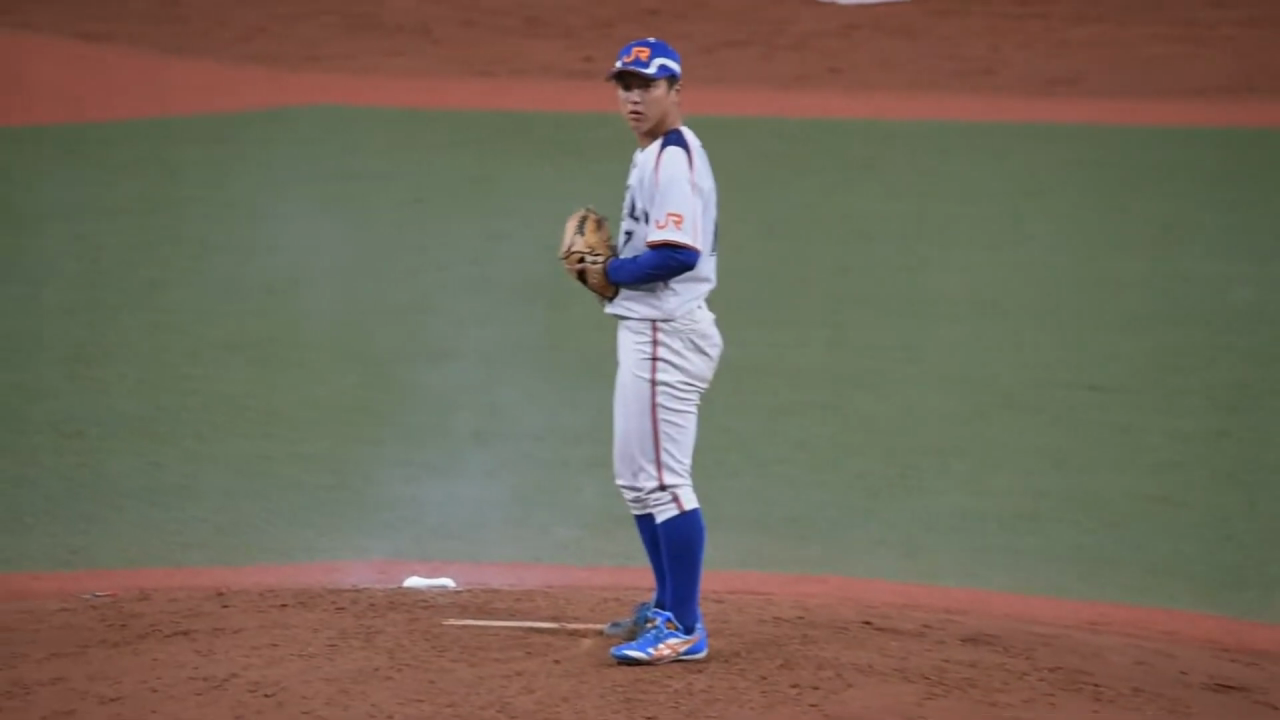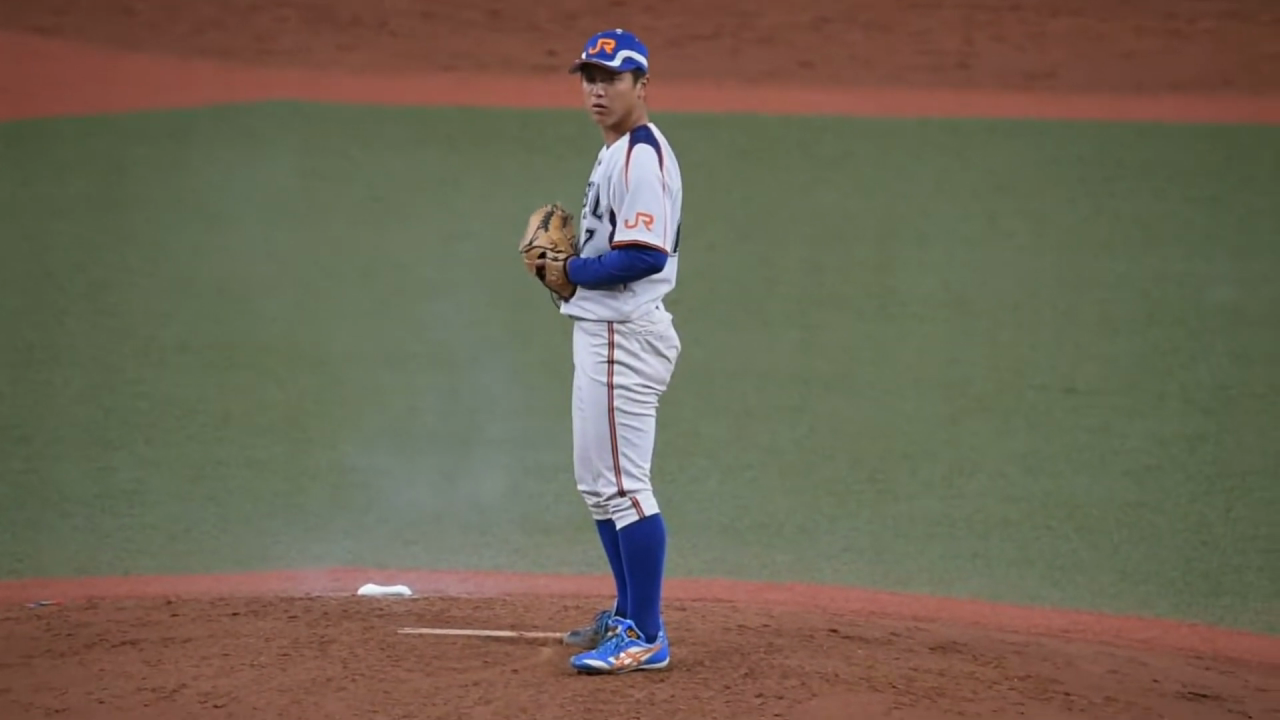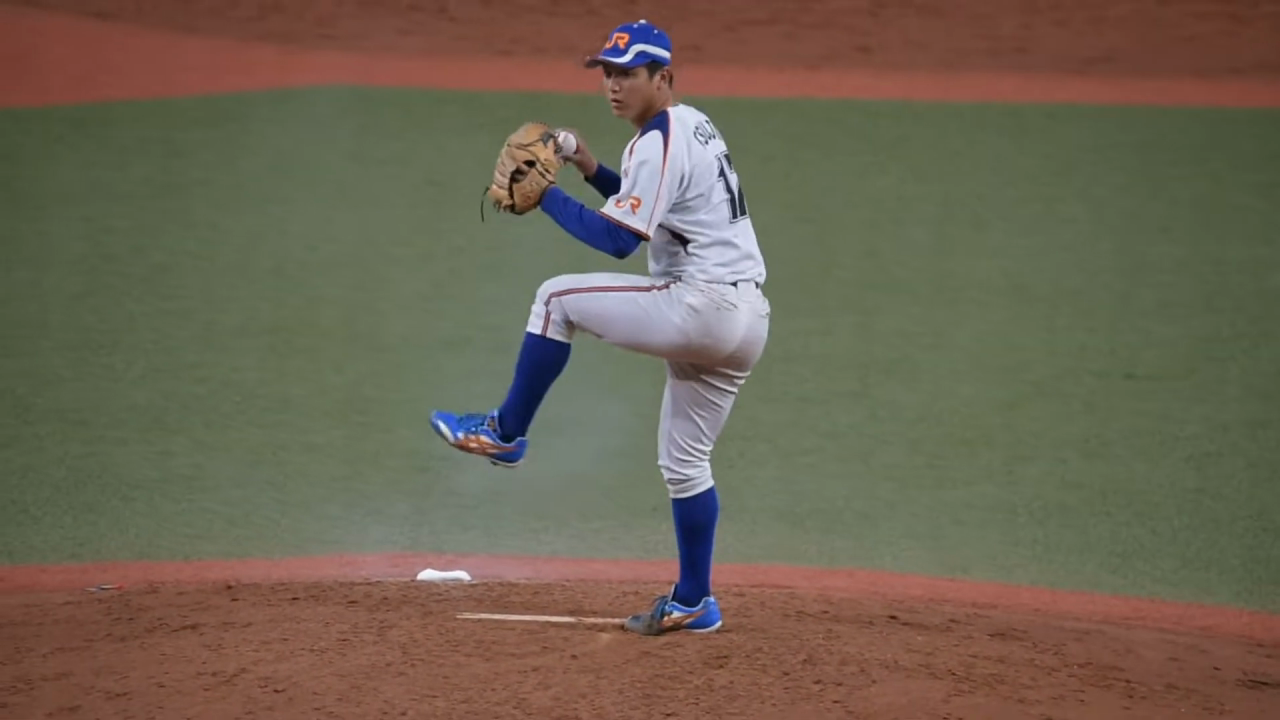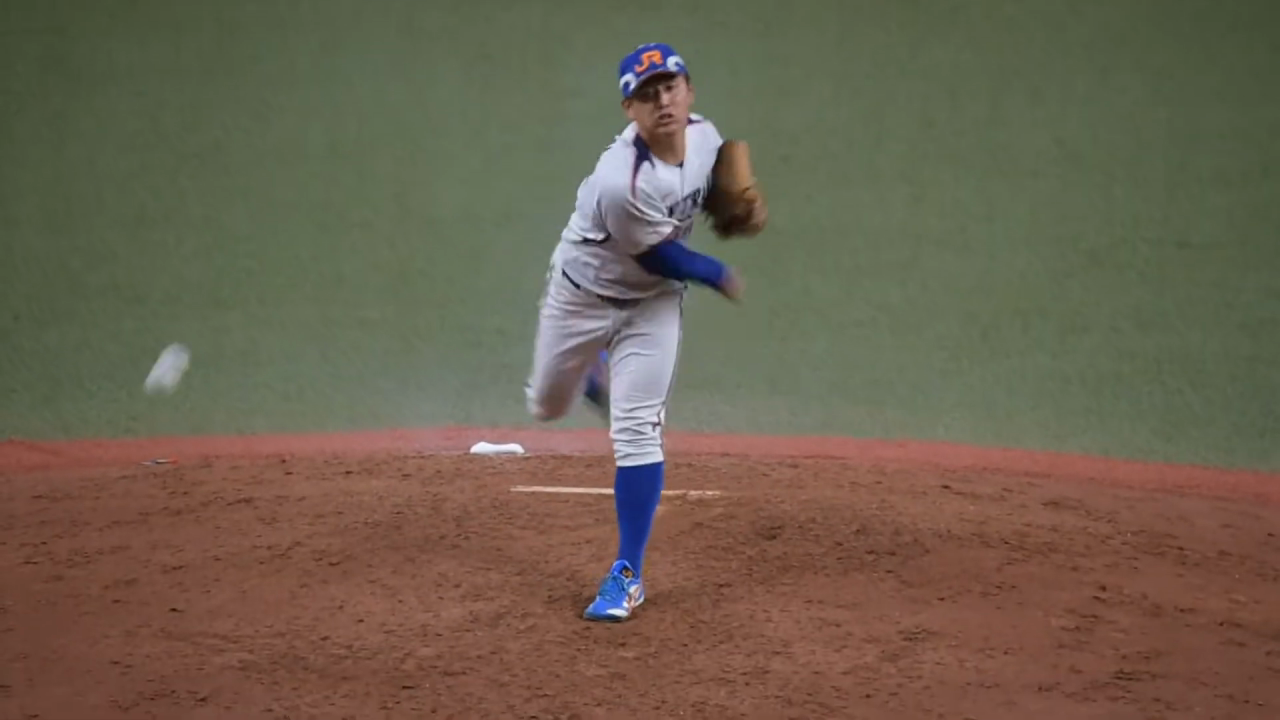
dt=1s
person 1, frame 1
left shoulder: (673, 155)
right shoulder: (652, 155)
left elbow: (677, 254)
left wrist: (610, 271)
right wrist: (614, 267)
left hip: (664, 336)
right hip: (649, 332)
left knee: (662, 481)
right knee: (636, 479)
left ankle: (684, 627)
right ankle: (667, 607)
person 1, frame 2
left shoulder: (642, 154)
right shoulder: (617, 152)
left elbow: (645, 256)
left wrist: (571, 270)
right wrist: (569, 261)
left hip: (622, 339)
right hip: (605, 335)
left knee: (624, 486)
right knee: (599, 485)
left ankle: (646, 636)
right ankle: (628, 615)
person 1, frame 3
left shoulder: (658, 140)
right shoulder: (691, 125)
left elbow: (616, 240)
left wrist: (540, 194)
right wrist: (595, 171)
left hip: (702, 307)
right hip: (745, 318)
left knee: (557, 299)
right knee: (684, 461)
left ankle: (507, 432)
right ankle: (691, 601)
person 1, frame 4
left shoulder: (703, 137)
right shoulder: (619, 180)
right elbow: (659, 252)
right wrist: (720, 279)
left hip: (651, 304)
right hip: (582, 294)
left knee: (636, 428)
right knee: (548, 405)
left ankle: (626, 574)
right ankle: (593, 366)
